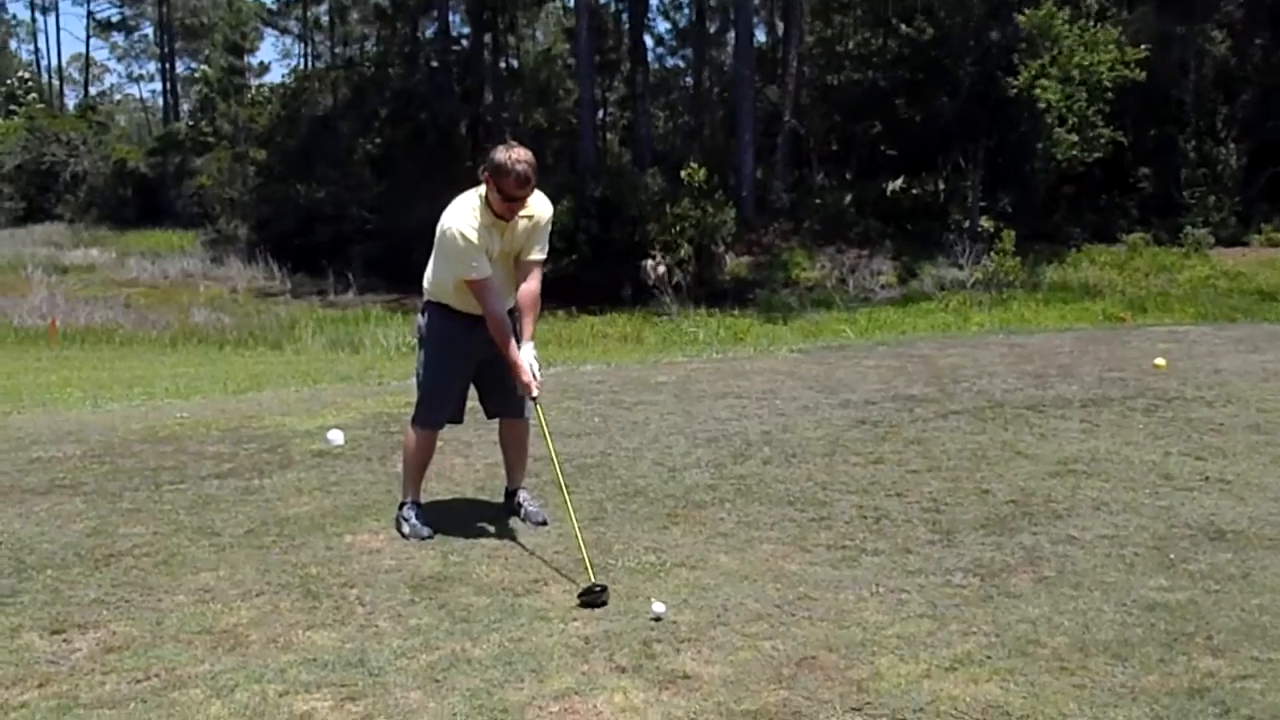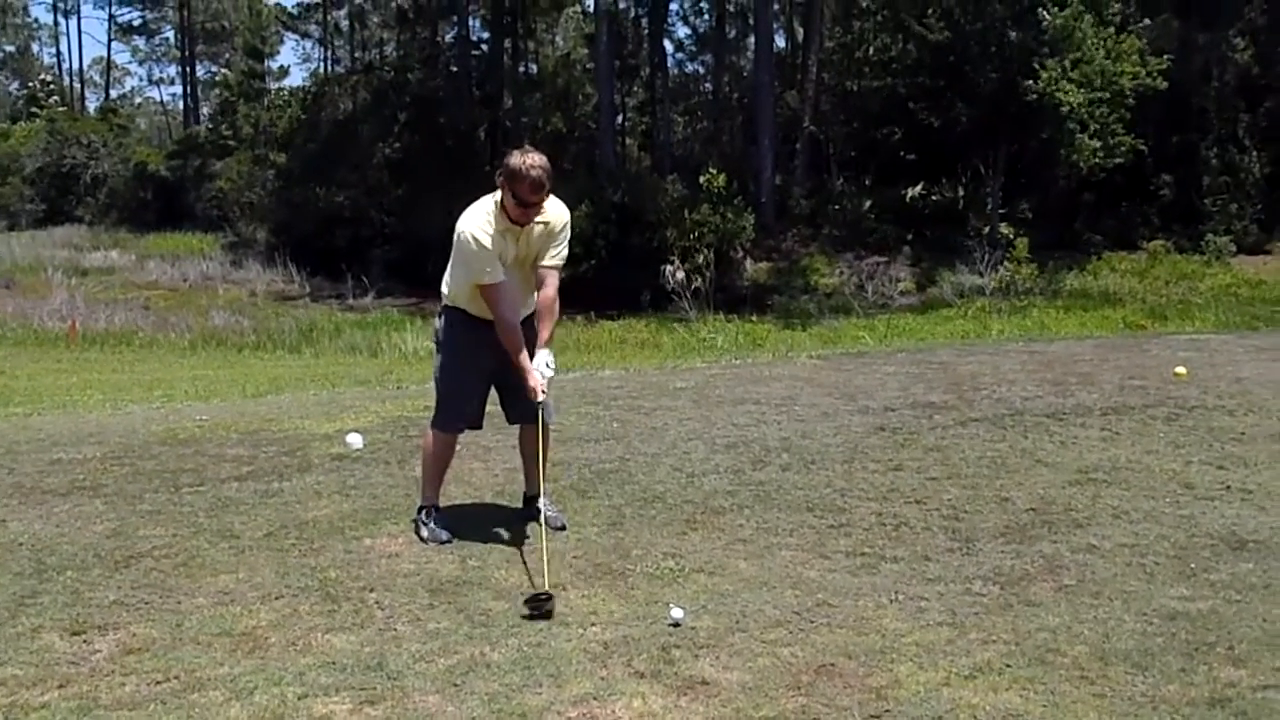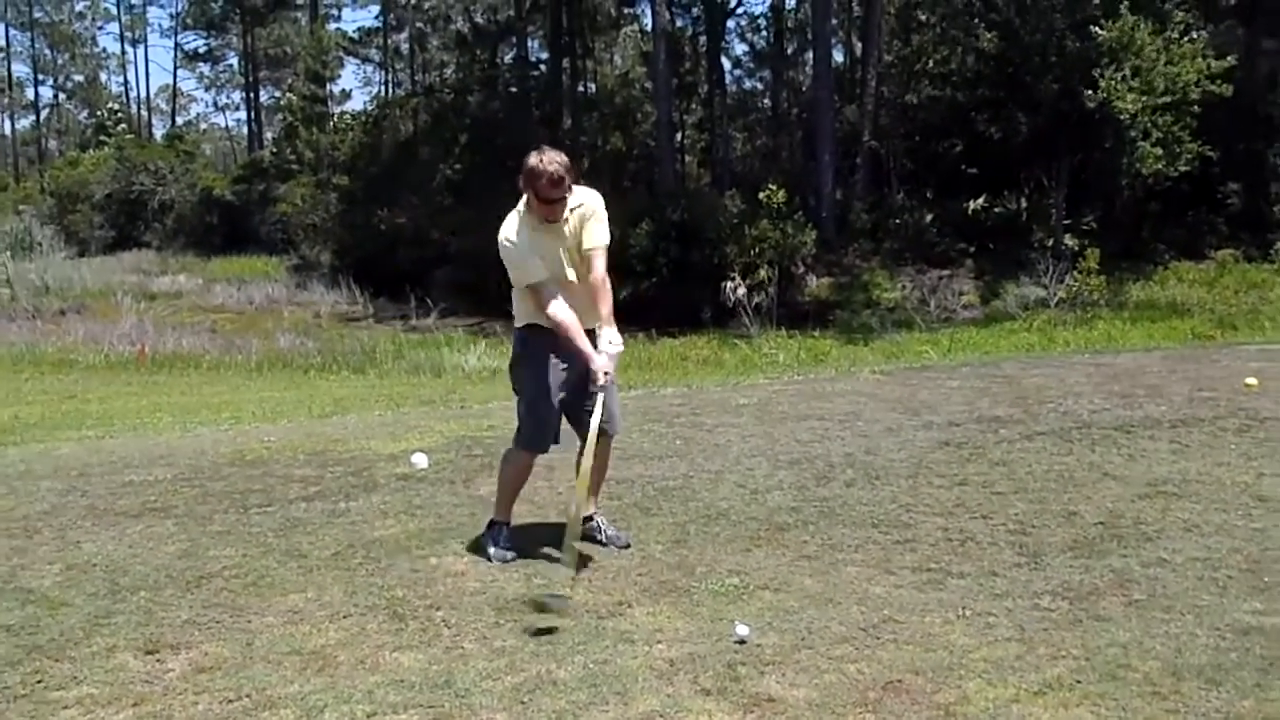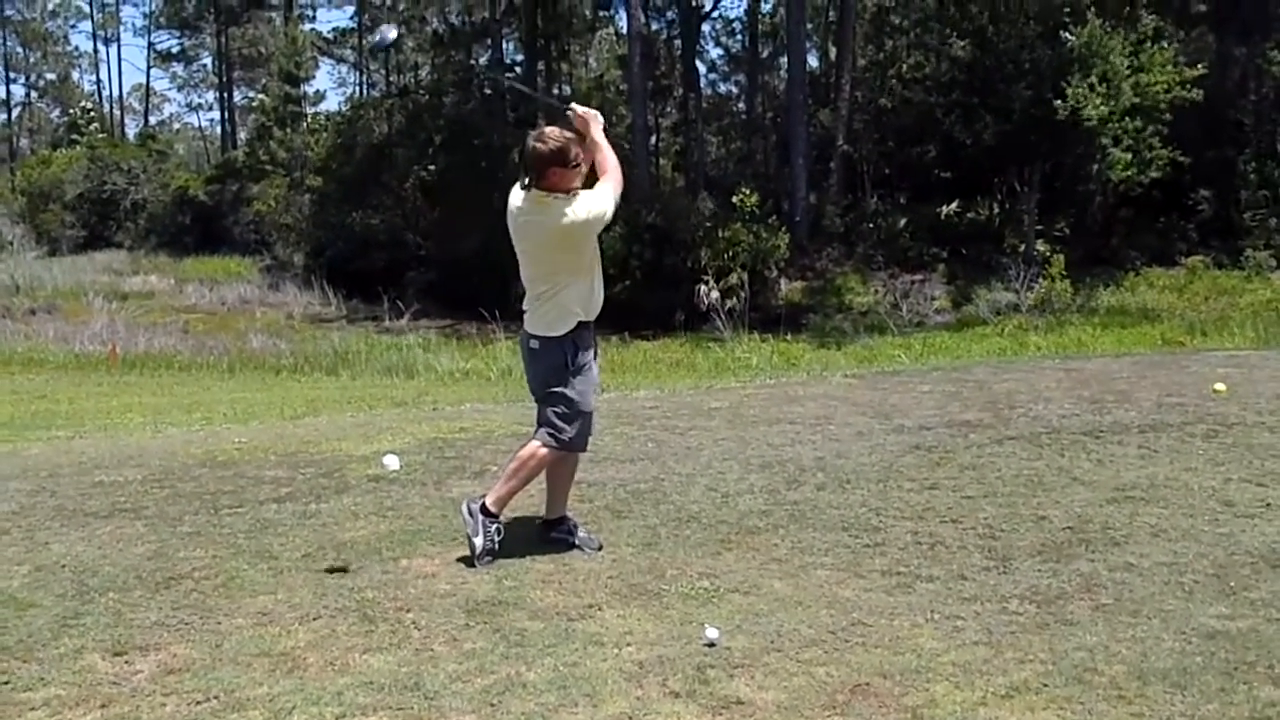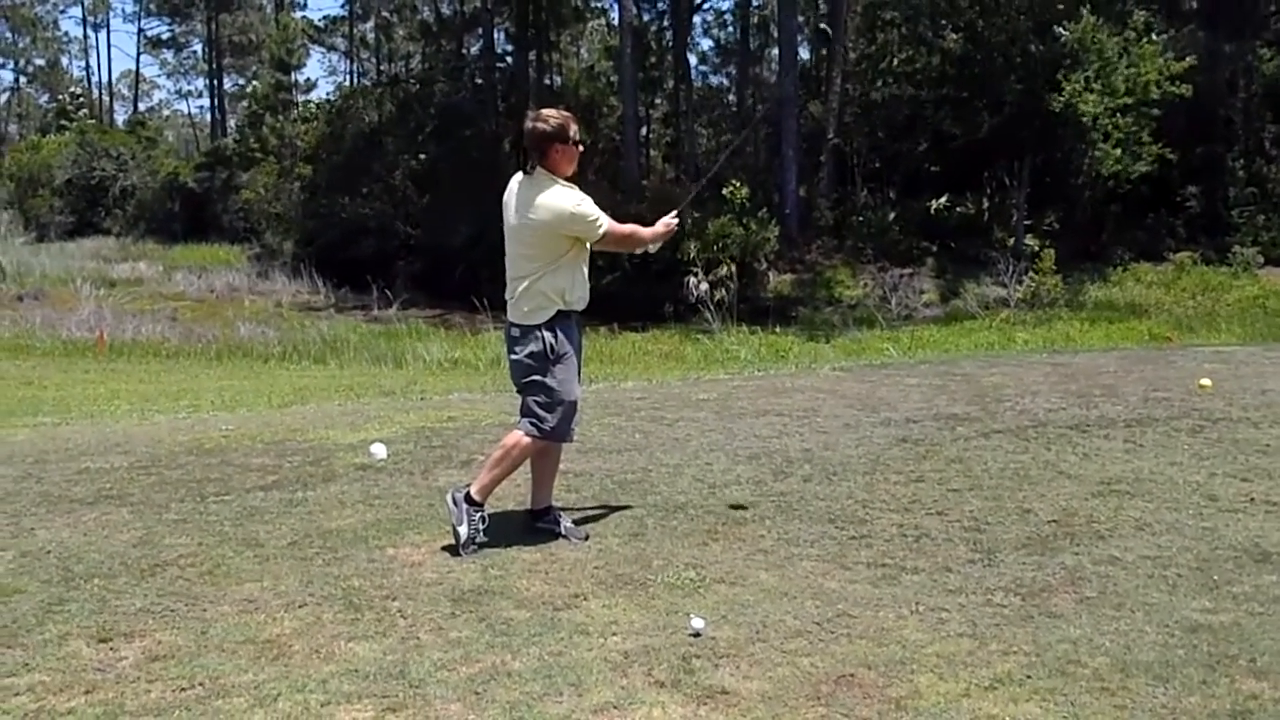
dt=1s
person 1, frame 1
left shoulder: (539, 210)
right shoulder: (460, 224)
left elbow: (529, 279)
right elbow: (488, 302)
left wrist: (527, 344)
right wrist: (516, 364)
left hip: (503, 314)
right hip: (449, 316)
left knee: (516, 407)
right knee: (430, 414)
left ankle: (516, 492)
right ankle: (410, 504)
person 1, frame 2
left shoulder: (557, 217)
right shoulder: (476, 226)
left elbow: (548, 290)
right elbow: (498, 307)
left wrist: (543, 351)
right wrist: (521, 371)
left hip: (525, 321)
right hip: (467, 322)
left knee: (536, 413)
right knee: (448, 419)
left ankle: (534, 497)
right ankle: (429, 508)
person 1, frame 3
left shoulder: (589, 202)
right shoulder: (514, 236)
left elbow: (597, 268)
right elbow: (551, 301)
left wrist: (607, 327)
right wrist: (585, 352)
left hip: (590, 333)
right hip: (541, 340)
left knee: (603, 430)
right knee: (531, 439)
left ankle: (589, 518)
right ankle: (499, 524)
person 1, frame 4
left shoulder: (520, 199)
right shoulder: (574, 216)
left elbow: (575, 185)
right elbow: (612, 182)
left wrist: (585, 137)
right wrist: (595, 132)
left hip: (546, 331)
right hip: (565, 338)
left knee: (571, 428)
right knee: (557, 432)
left ankle: (556, 518)
right ankle: (487, 509)
person 1, frame 5
left shoulder: (520, 186)
right shoulder: (565, 203)
right elbow: (617, 236)
left wrist: (637, 241)
right wrist: (656, 234)
left hip: (536, 319)
right hip: (546, 326)
left knee: (557, 418)
right knee: (542, 422)
left ankle: (542, 509)
right ankle: (472, 498)
